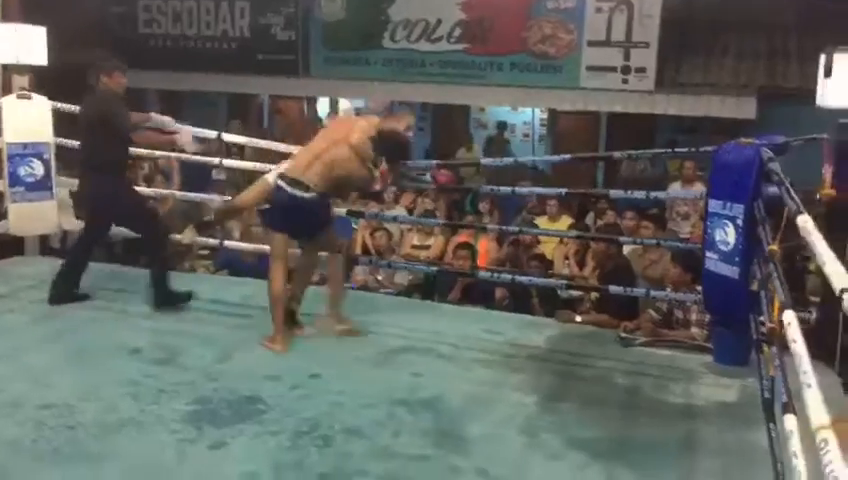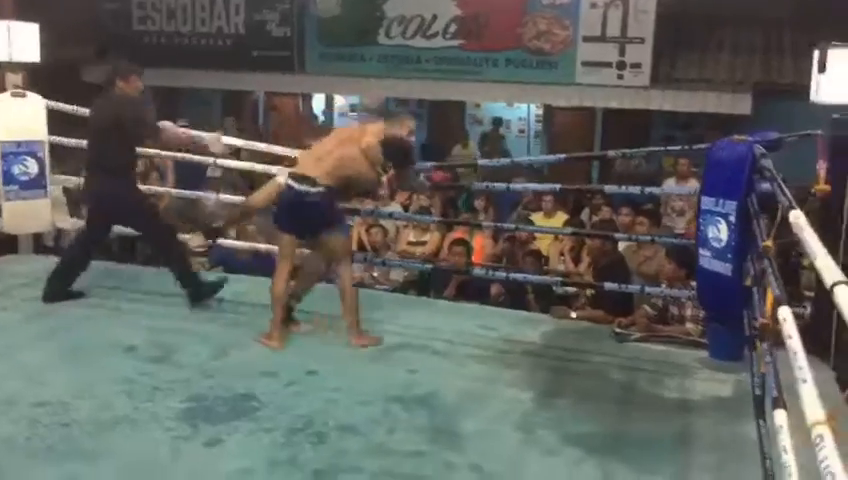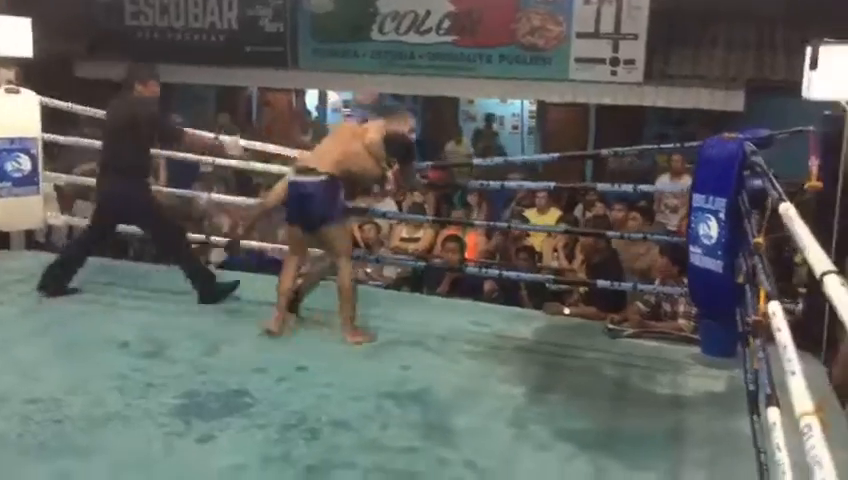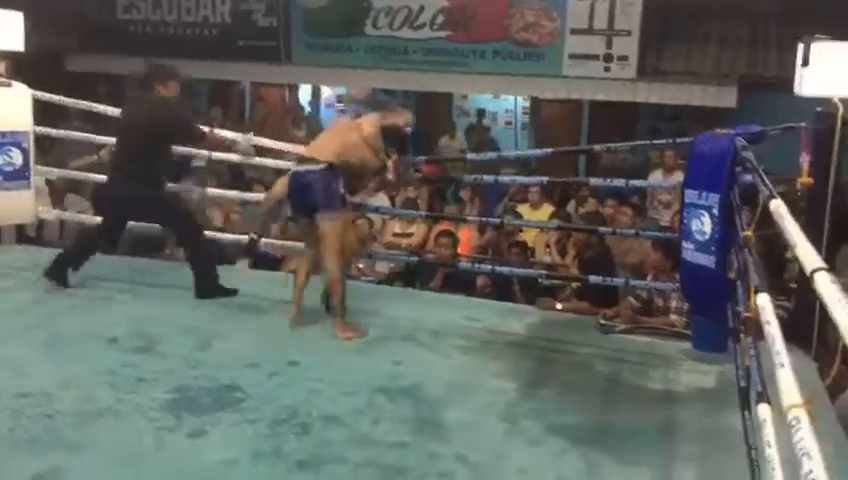
dt=0.1s
person 1, frame 1
left shoulder: (94, 102)
right shoulder: (109, 102)
right elbow: (138, 136)
left wrist: (151, 117)
right wrist: (176, 139)
left hip: (90, 183)
right hip: (108, 183)
left knee: (91, 234)
right knee: (155, 231)
left ankle: (62, 289)
right ankle: (162, 294)
person 1, frame 2
left shoulder: (102, 105)
right shoulder: (126, 107)
right elbow: (160, 137)
left wrist: (157, 125)
right wrist: (202, 140)
left hip: (95, 184)
right hip: (117, 185)
left knee: (92, 235)
right knee: (162, 234)
left ankle: (56, 287)
right ankle: (195, 288)
person 1, frame 3
left shoulder: (118, 106)
right shoulder: (144, 109)
right elbow: (183, 139)
left wrist: (164, 128)
right wrist: (221, 145)
left hip: (107, 184)
right hip: (130, 187)
left knee: (95, 233)
right knee: (171, 234)
left ankle: (52, 281)
right ankle: (208, 288)
person 1, frame 4
left shoulder: (132, 105)
right shoulder: (170, 112)
right elbow: (204, 139)
right wrist: (234, 145)
left hip: (116, 185)
right hip: (146, 189)
left knee: (105, 231)
right knee: (189, 228)
left ankle: (59, 269)
right ankle: (208, 285)
person 2, frame 1
right shoulder: (366, 174)
left hip: (284, 188)
right hip: (312, 200)
left knee: (278, 265)
right knee: (335, 252)
left ankle: (279, 336)
right ankle: (334, 315)
person 2, frame 2
right shoulder: (373, 176)
left hip: (292, 188)
right hip: (319, 197)
left knee: (284, 265)
right knee: (343, 263)
left ankle: (276, 333)
right ankle: (355, 332)
person 2, frame 3
right shoulder: (377, 169)
left hip: (298, 183)
right hip: (324, 186)
left knee: (294, 257)
right knee: (343, 260)
left ankle: (279, 317)
right ankle: (350, 328)
person 2, frame 4
right shoulder: (376, 160)
left hip: (298, 178)
right hip: (323, 175)
left knee: (312, 247)
right knee: (333, 254)
left ankle: (297, 305)
right ankle: (340, 323)
